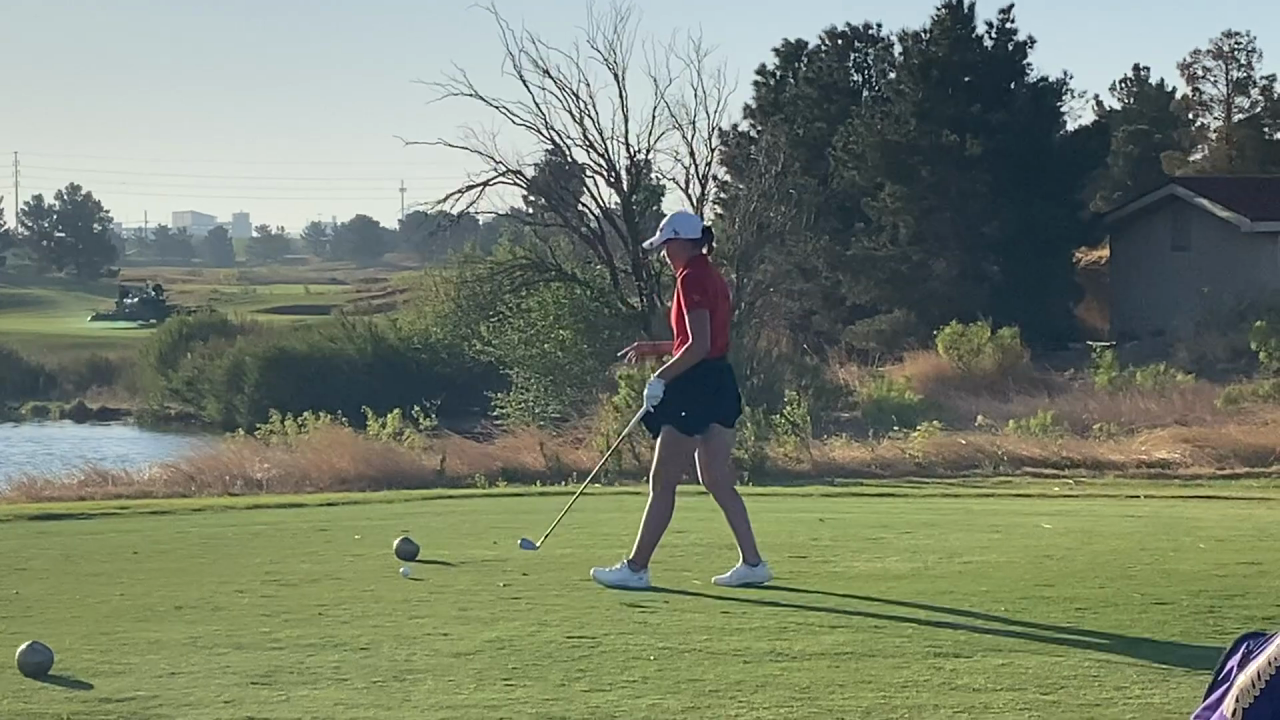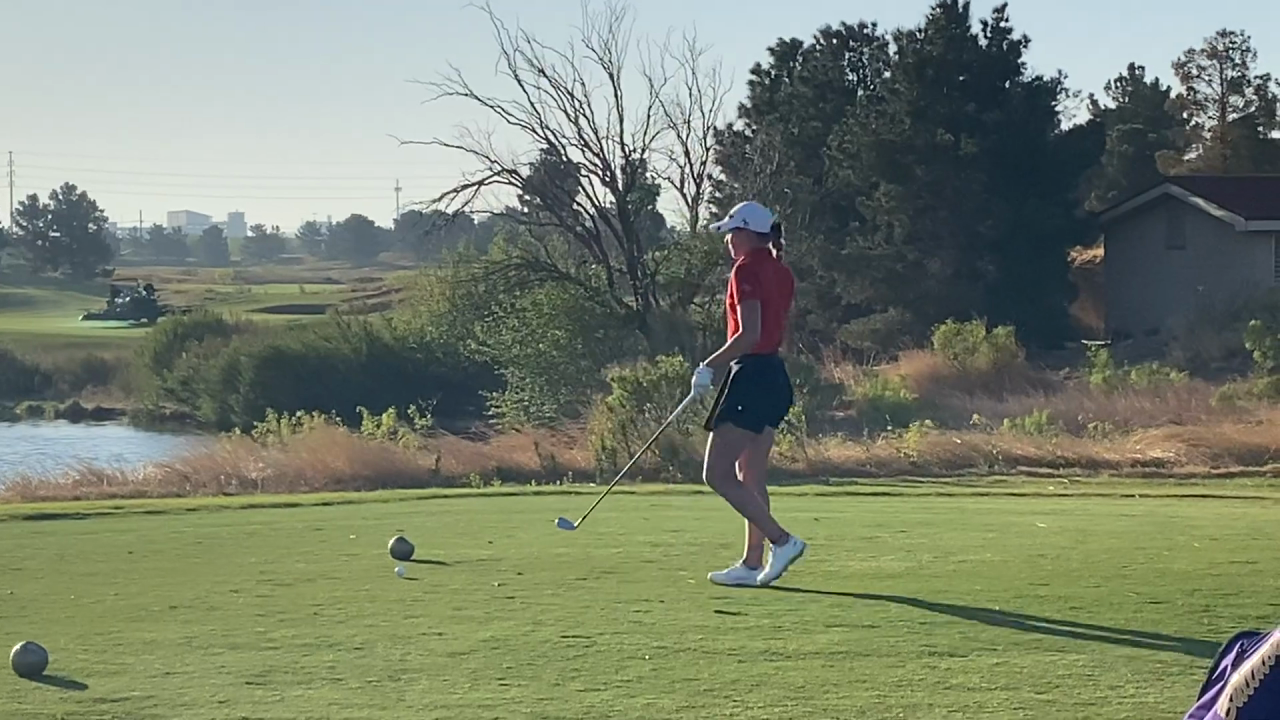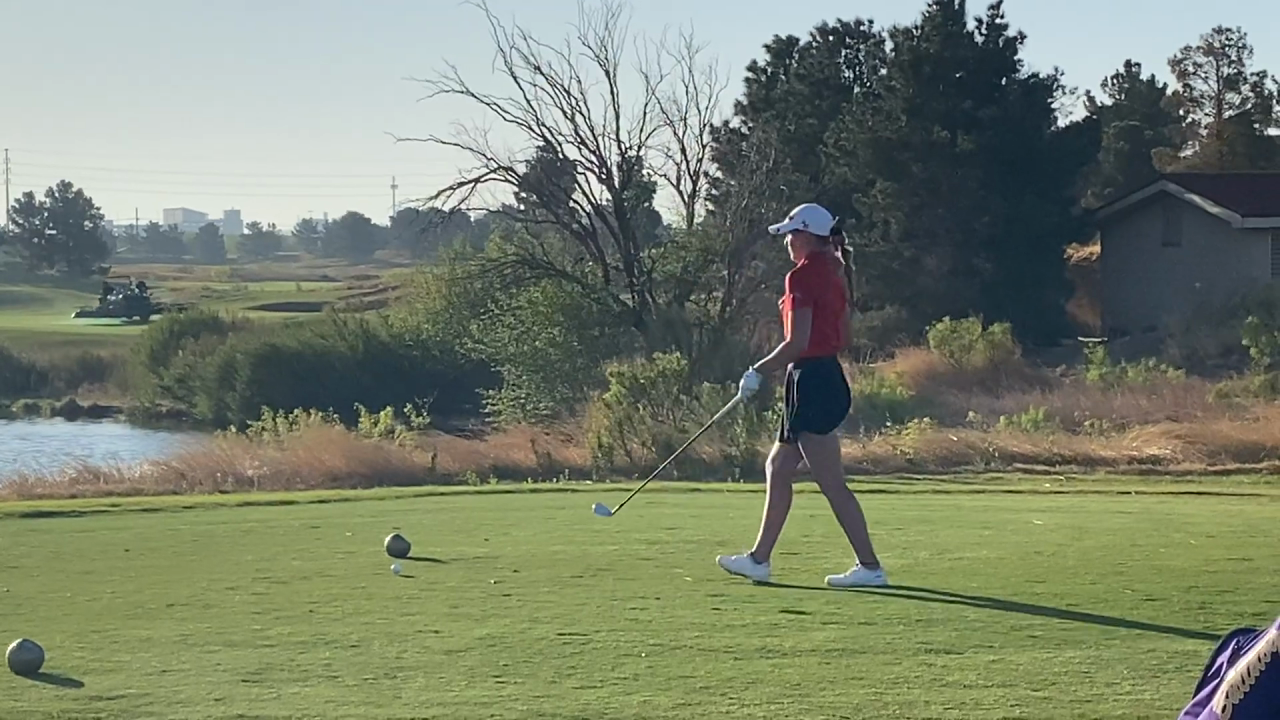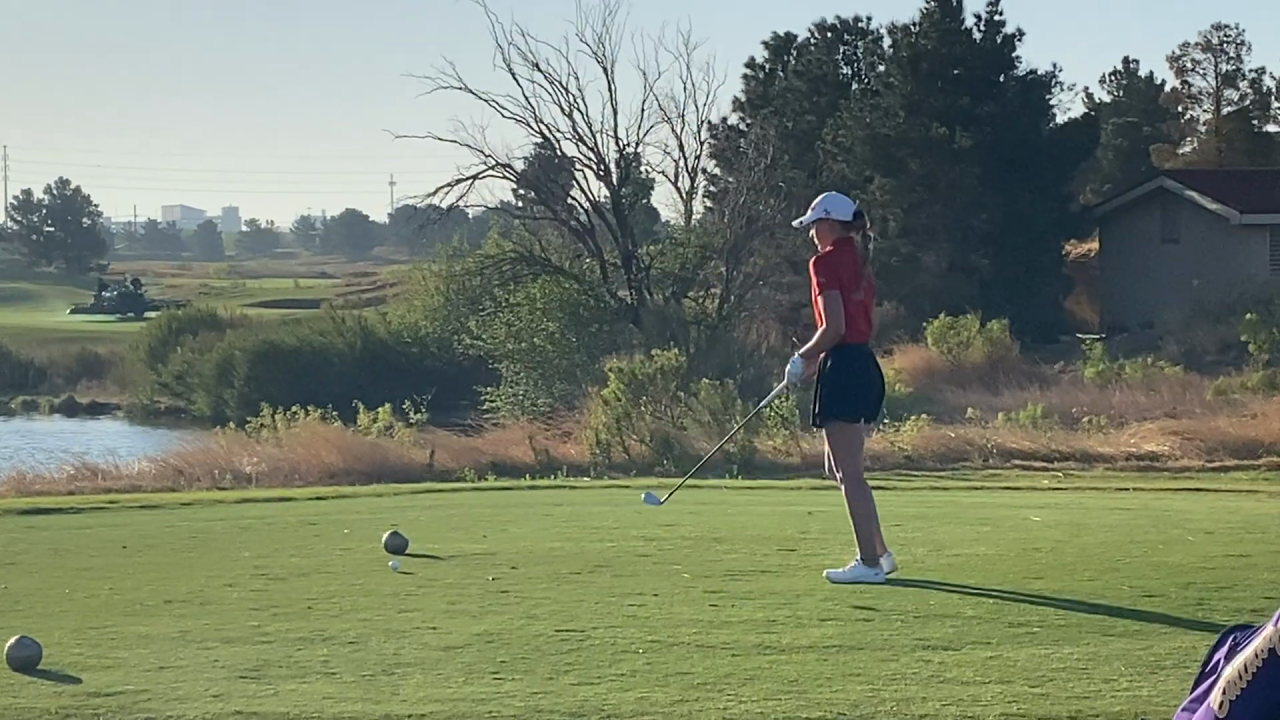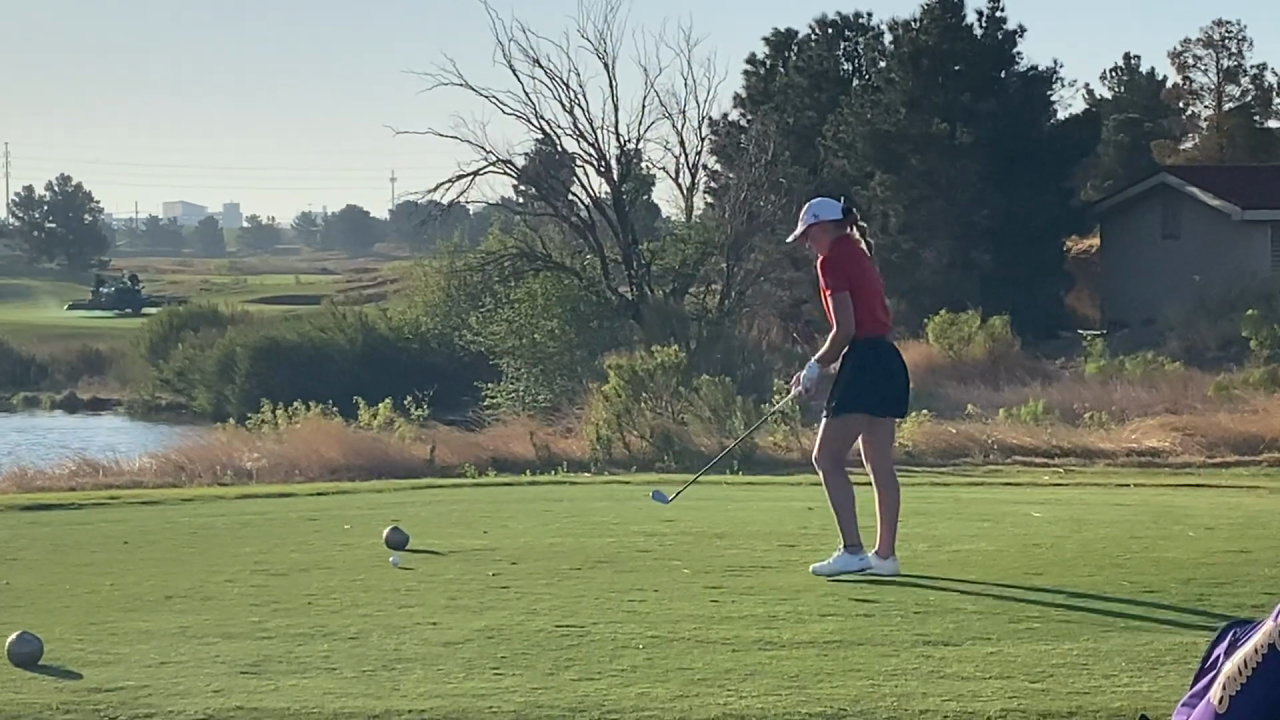
dt=0.3s
person 1, frame 1
left shoulder: (691, 278)
right shoulder: (711, 277)
left elbow: (700, 345)
left wrist: (660, 378)
right wrist: (655, 348)
left hip: (699, 387)
right hip: (721, 383)
left knee: (662, 480)
right knee: (716, 480)
left ankle: (636, 567)
right ankle: (752, 563)
person 1, frame 2
left shoulder: (746, 268)
right shoulder: (780, 271)
left elbow: (749, 335)
left wrist: (708, 367)
left hip: (750, 379)
right hip: (773, 376)
left knee: (718, 473)
right knee: (748, 476)
left ankle: (782, 540)
right ankle: (753, 563)
person 1, frame 3
left shoulder: (801, 276)
right shoulder: (835, 276)
left elbow: (797, 343)
right elbow: (843, 335)
left wrist: (757, 371)
left hip: (813, 382)
right hip: (828, 378)
left knee: (830, 482)
right knee: (778, 470)
left ankle: (869, 566)
right ankle: (760, 558)
person 1, frame 4
left shoulder: (826, 262)
right shoulder: (858, 263)
left elbow: (833, 328)
left wrist: (801, 359)
right wrist: (816, 359)
left hip: (843, 368)
right hip: (864, 365)
left knee: (848, 472)
right knee: (845, 468)
left ankle: (869, 562)
right ankle: (878, 553)
person 1, frame 5
left shoulder: (832, 260)
right shoulder: (859, 255)
left elbow: (845, 329)
left wrist: (815, 366)
right wrist: (820, 366)
left hip: (865, 364)
right hip: (887, 361)
left knee: (827, 457)
right knee: (880, 465)
left ankle: (852, 550)
right ankle: (885, 553)
